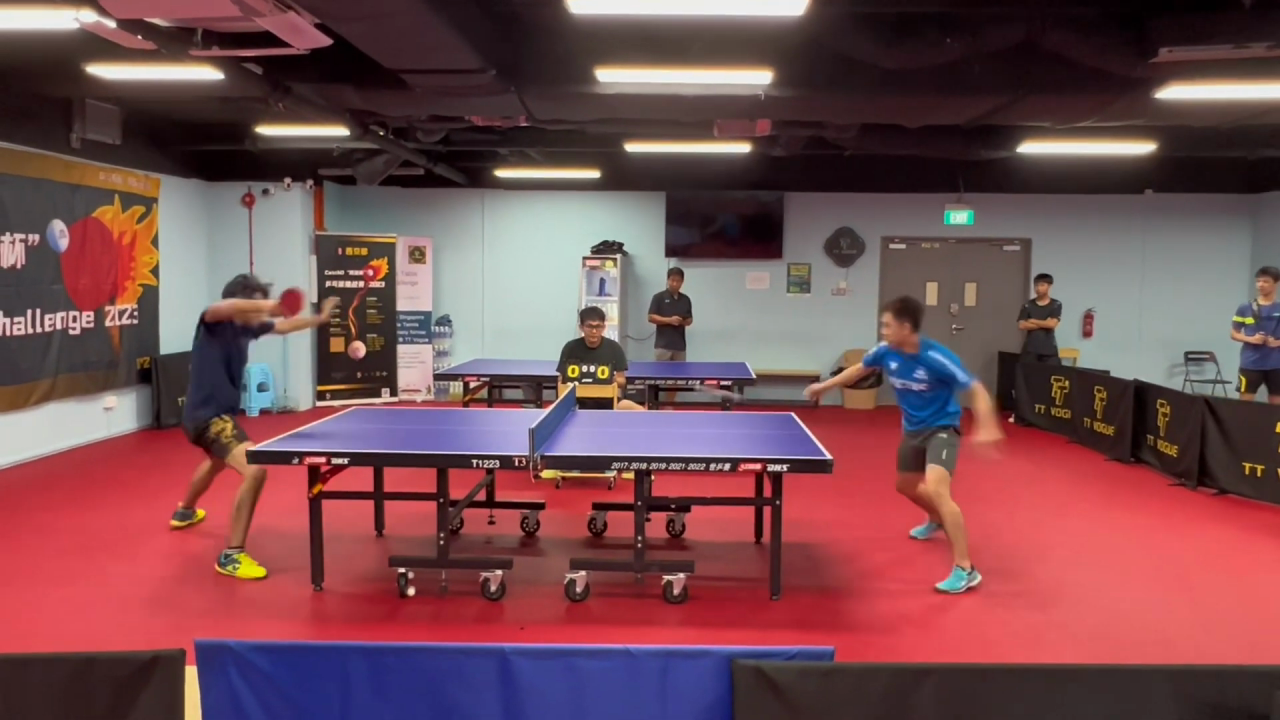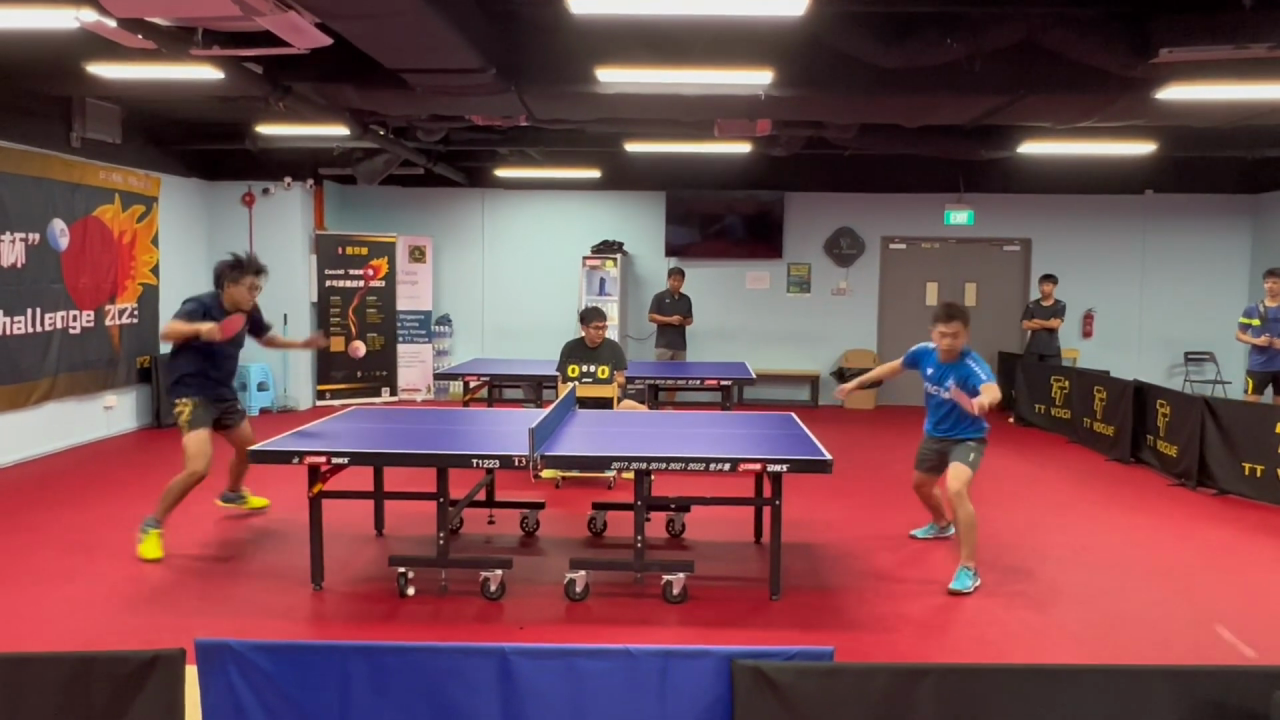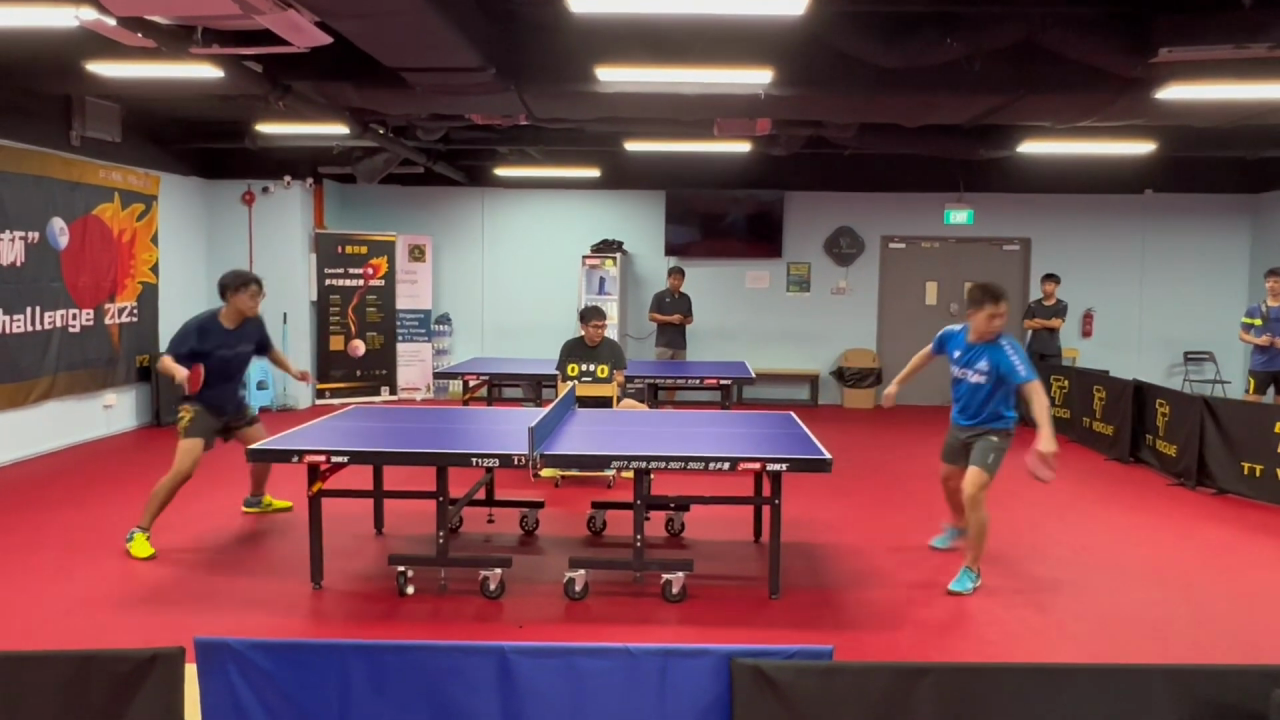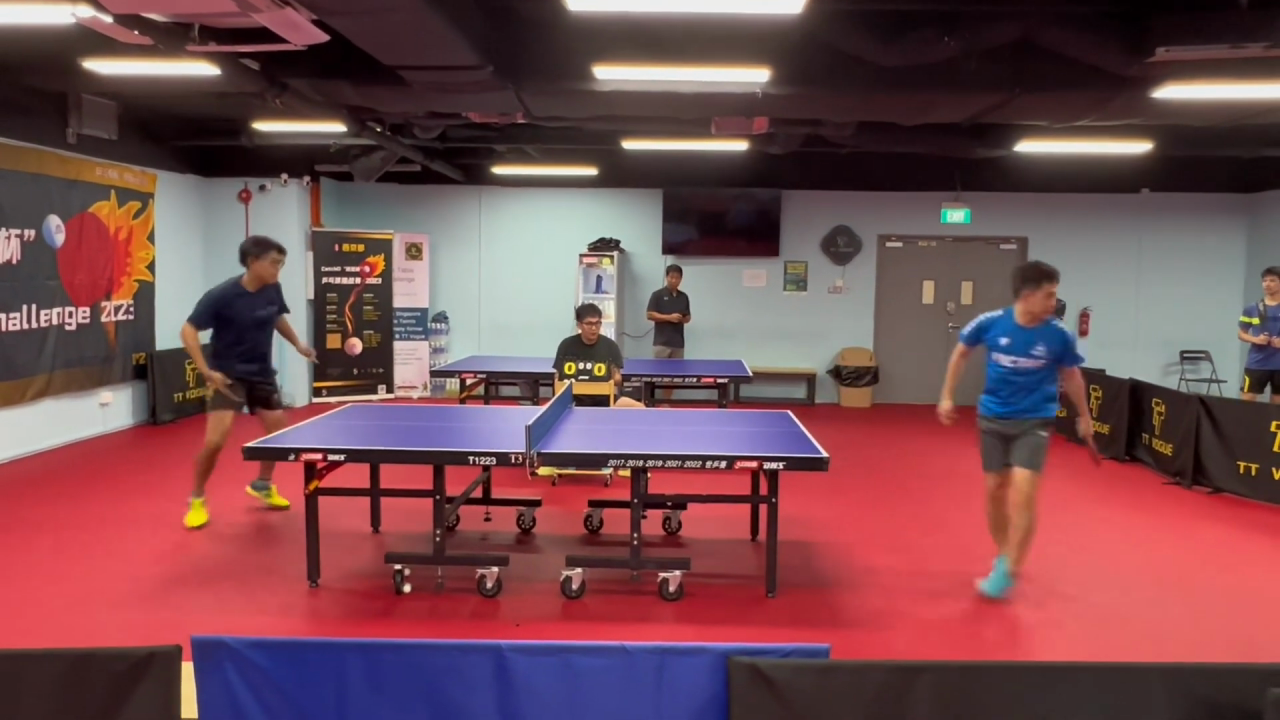
dt=0.2s
person 1, frame 1
left shoulder: (938, 358)
right shoulder: (886, 351)
left elbow: (977, 391)
right elbow: (859, 369)
left wrist: (986, 426)
right wrist: (825, 384)
left hip: (942, 430)
right hip: (912, 431)
left knee: (936, 491)
right knee: (905, 485)
left ankle: (964, 568)
right ankle: (938, 519)
person 1, frame 2
left shoulder: (973, 366)
right shoulder: (922, 353)
left elbow: (992, 392)
right elbow: (895, 366)
left wrist: (983, 401)
right wrist: (856, 382)
left hip: (965, 440)
right hip: (933, 436)
left knee: (955, 490)
right knee: (921, 485)
left ankle: (968, 568)
right ankle: (943, 524)
person 1, frame 3
left shoulder: (1007, 352)
right shoulder: (951, 336)
left elbow: (1035, 393)
right elbow: (926, 356)
left wrist: (1045, 436)
right wrist: (897, 383)
left hip: (992, 431)
right hip: (960, 424)
left knee: (971, 492)
right knee: (949, 479)
left ankle: (971, 569)
right ankle: (958, 528)
person 1, frame 4
left shoulder: (1059, 335)
right shoulder: (989, 323)
left elbow: (1072, 376)
right elbow: (960, 353)
left wrist: (1084, 415)
right wrist: (947, 396)
left hip: (1035, 422)
right hip: (994, 419)
left knee: (1024, 492)
right knee: (995, 490)
left ankle: (1008, 568)
right ankle: (1004, 558)
person 2, frame 1
left shoulder: (243, 325)
right shoulder: (217, 319)
left elbow: (281, 327)
right elbow: (219, 308)
left wrist: (319, 319)
right wrist: (262, 306)
left hip: (220, 412)
right hip: (211, 414)
left knee: (218, 461)
right knee: (255, 472)
left ankle: (185, 512)
right ankle: (232, 553)
person 2, frame 2
left shoulder: (249, 309)
right shoulder: (199, 306)
left elbow: (267, 338)
right elbow: (167, 333)
left wrist: (303, 344)
right wrist: (198, 328)
left hip: (223, 391)
right hip: (192, 392)
left knee: (247, 443)
right knee: (199, 468)
left ankle: (233, 494)
right ankle: (152, 527)
person 2, frame 3
left shoulder: (254, 324)
right shoulder: (199, 327)
left elbow: (269, 351)
right elbow: (164, 361)
left wrist: (292, 371)
right wrist: (179, 372)
left hip: (232, 403)
right hip: (200, 406)
right knee: (183, 470)
left ankle: (256, 500)
right ankle: (140, 532)
person 2, frame 4
left shoulder: (272, 290)
right shoulder: (222, 295)
right elbow: (188, 331)
left wrist: (299, 345)
right wrist: (205, 370)
left hip: (261, 373)
right hip: (227, 376)
left knee: (276, 429)
right knee: (216, 439)
left ankle: (262, 484)
right ankle: (197, 499)
